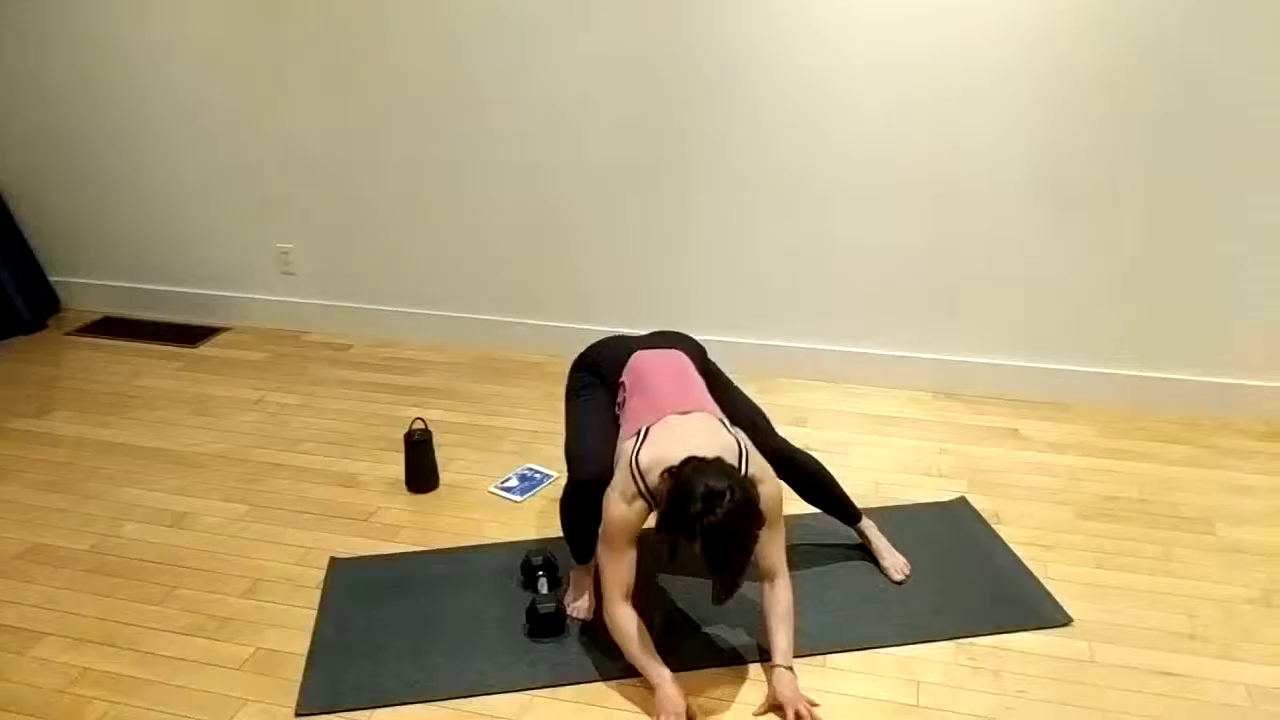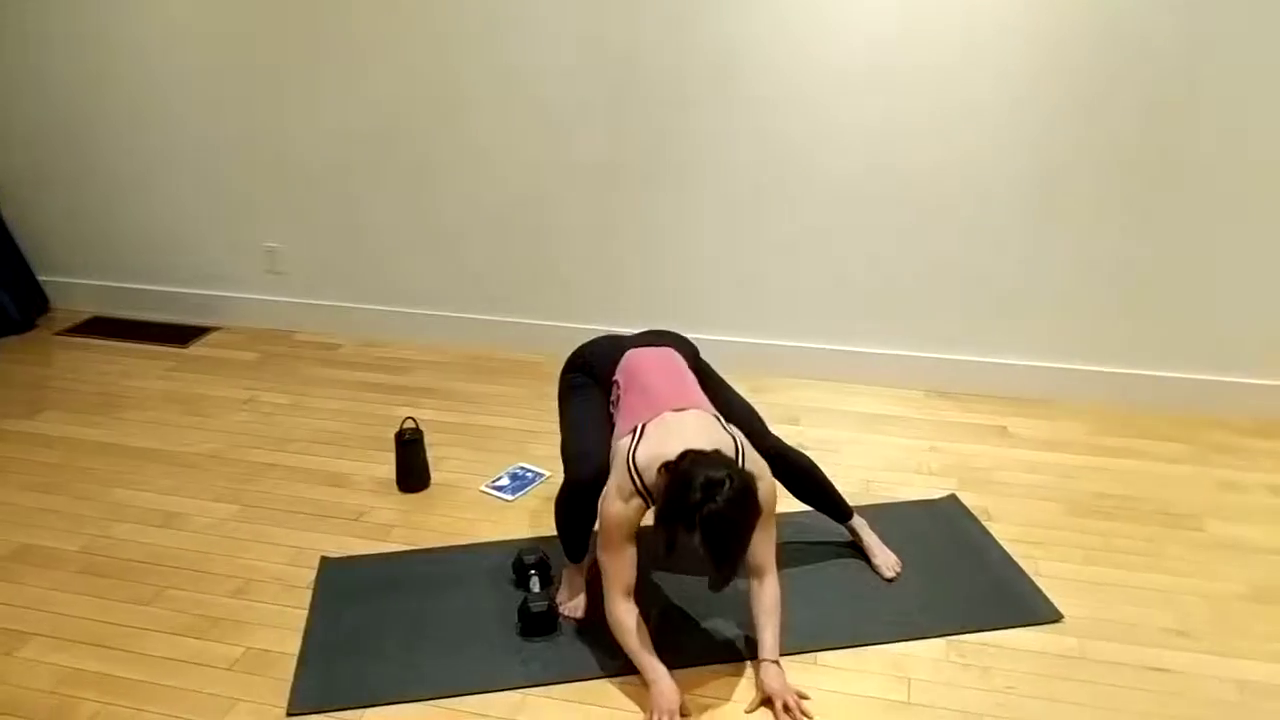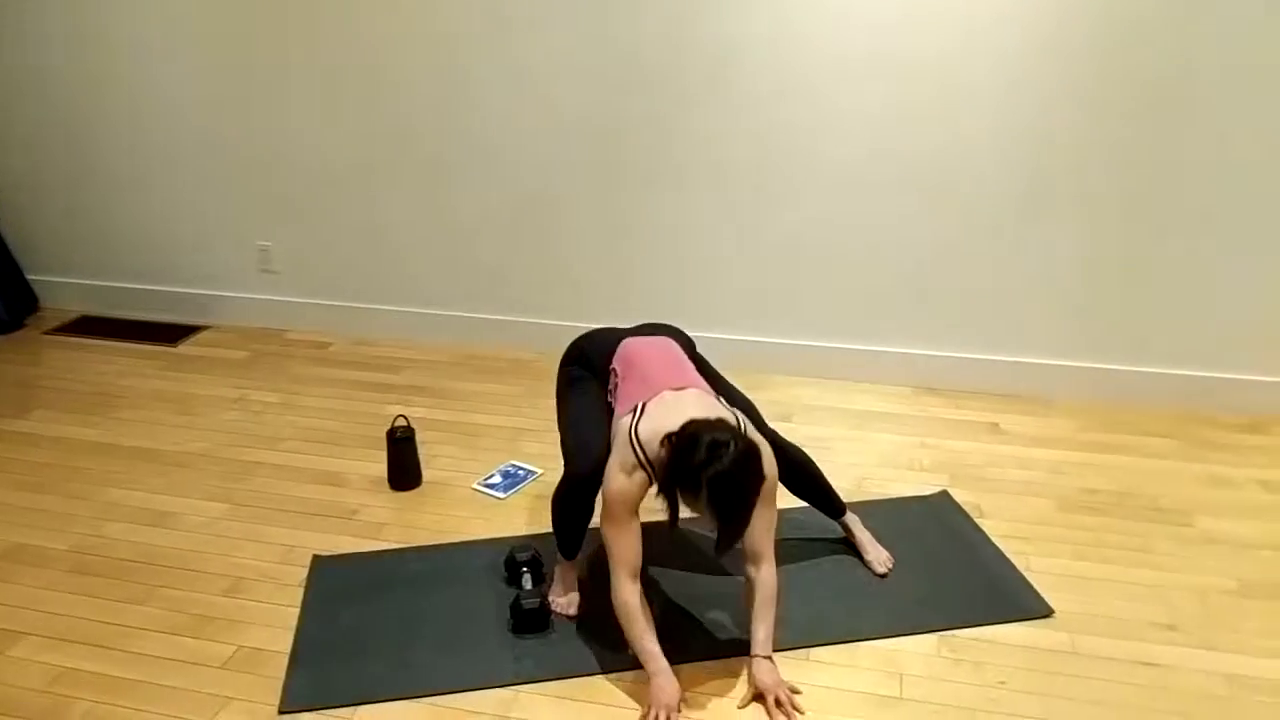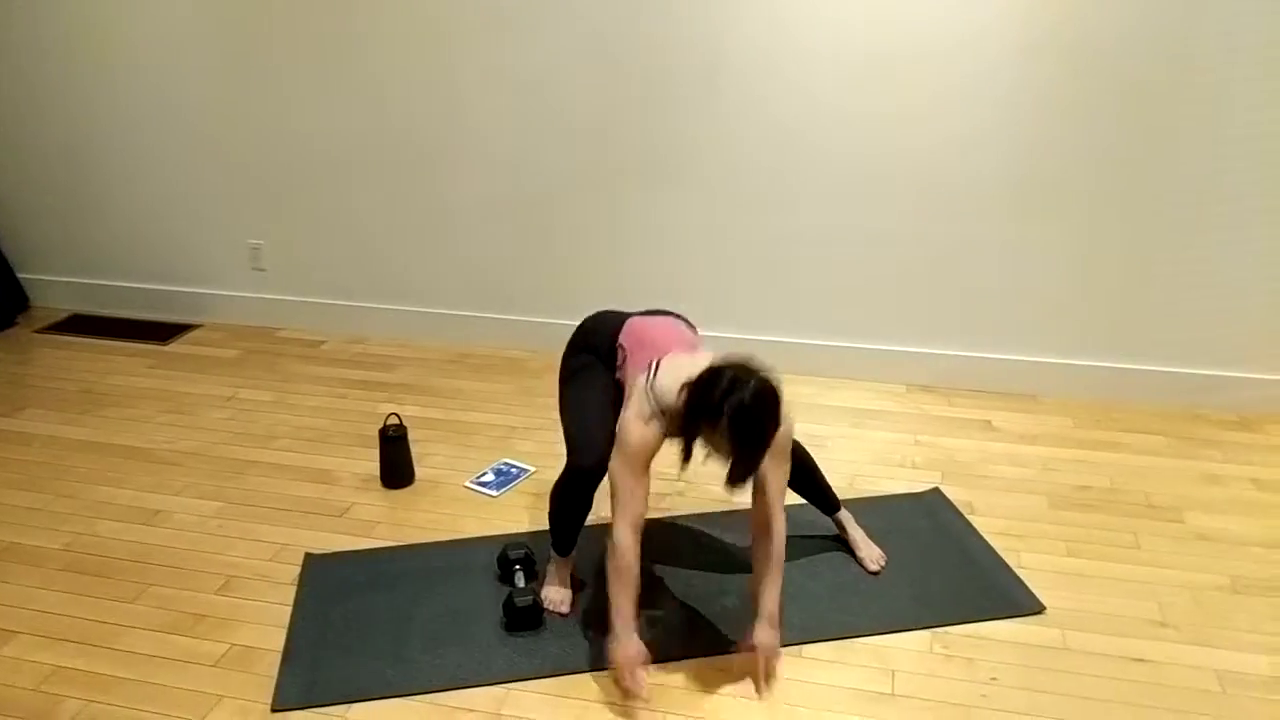
dt=0.2s
person 1, frame 1
left shoulder: (759, 480)
right shoulder: (630, 492)
left elbow: (775, 578)
right elbow: (617, 604)
left wrist: (782, 671)
right wrist: (663, 684)
left hip: (684, 355)
right hip: (605, 367)
left knee: (780, 451)
right knee: (587, 479)
left ankle: (867, 531)
right ankle: (582, 568)
person 1, frame 2
left shoulder: (754, 476)
right shoulder: (627, 487)
left elbow: (763, 575)
right elbow: (618, 600)
left wrist: (770, 665)
right wrist: (659, 681)
left hip: (675, 353)
right hip: (597, 367)
right knee: (584, 478)
left ankle: (858, 528)
right ankle: (575, 567)
person 1, frame 3
left shoulder: (755, 457)
right shoulder: (630, 463)
left elbow: (761, 563)
right elbow: (625, 582)
left wrist: (762, 658)
right wrist: (659, 674)
left hip: (673, 346)
right hip: (594, 360)
right knee: (584, 473)
left ankle: (852, 525)
right ankle: (567, 564)
person 1, frame 4
left shoulder: (764, 416)
right shoulder: (645, 417)
left elbow: (771, 523)
right elbow: (625, 532)
left wrist: (766, 622)
right wrist: (624, 633)
right hip: (599, 346)
left knee: (781, 441)
right knee: (587, 465)
left ankle: (844, 521)
right ankle: (560, 562)
